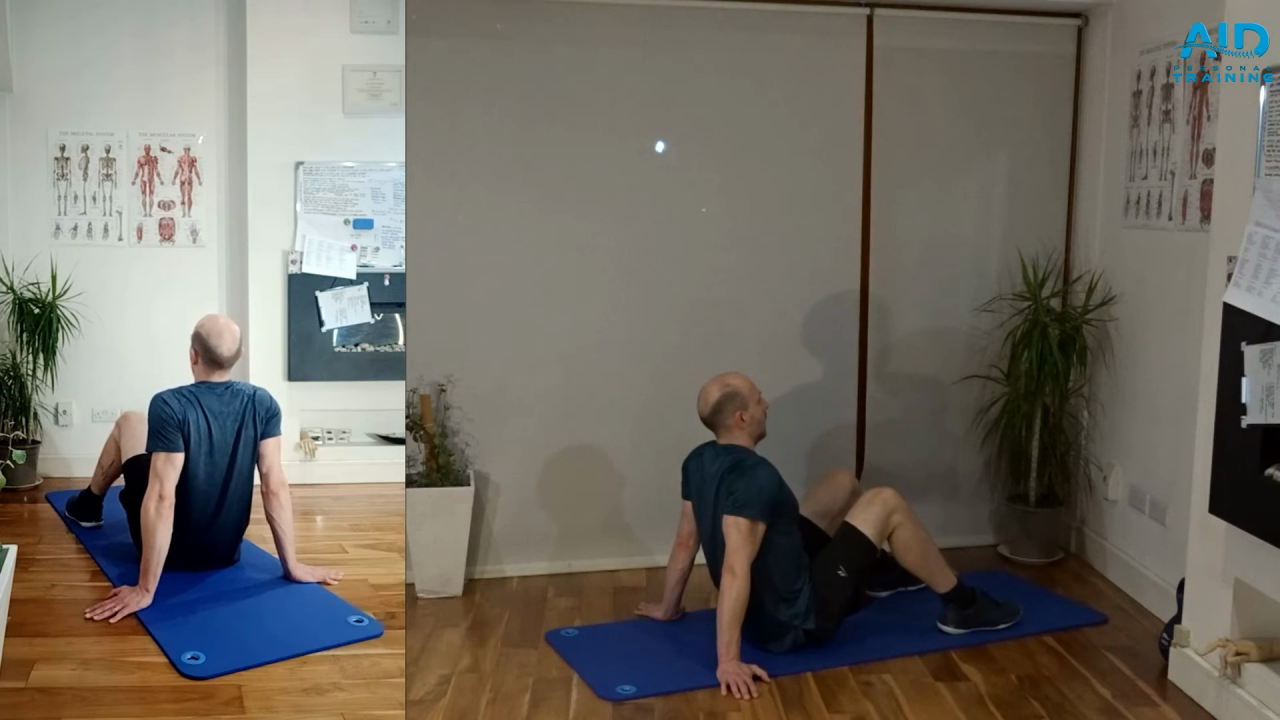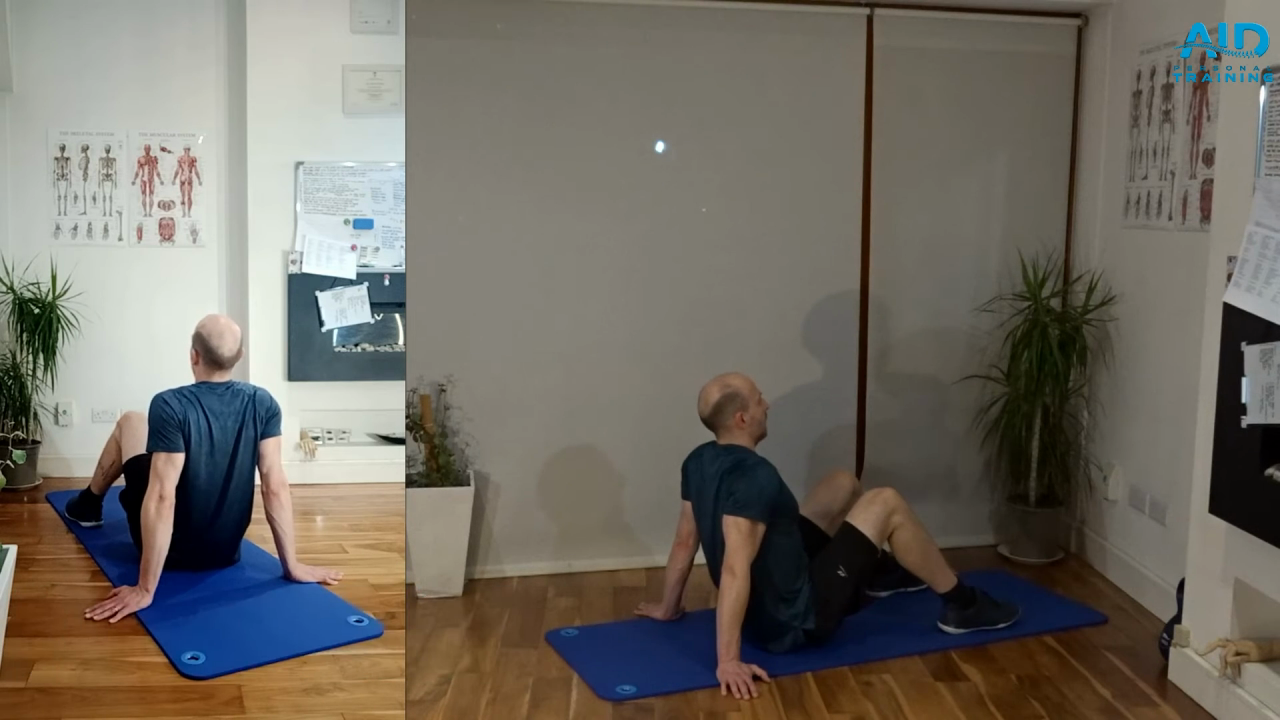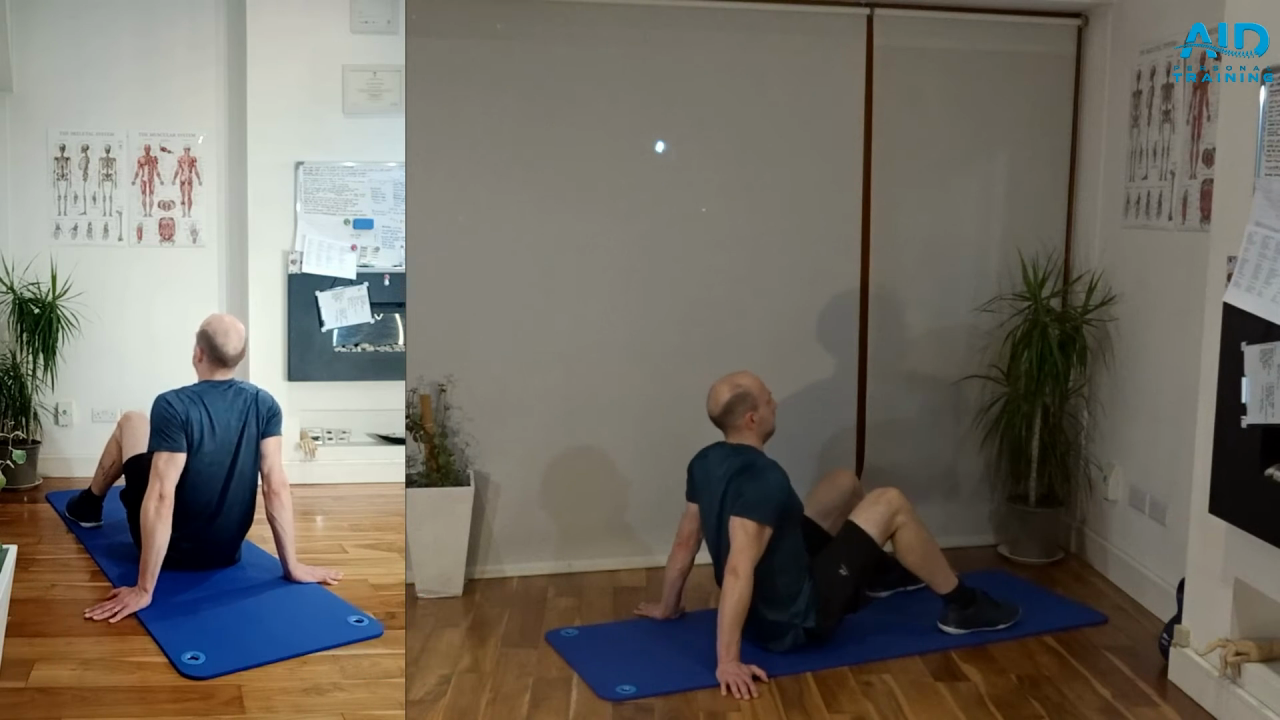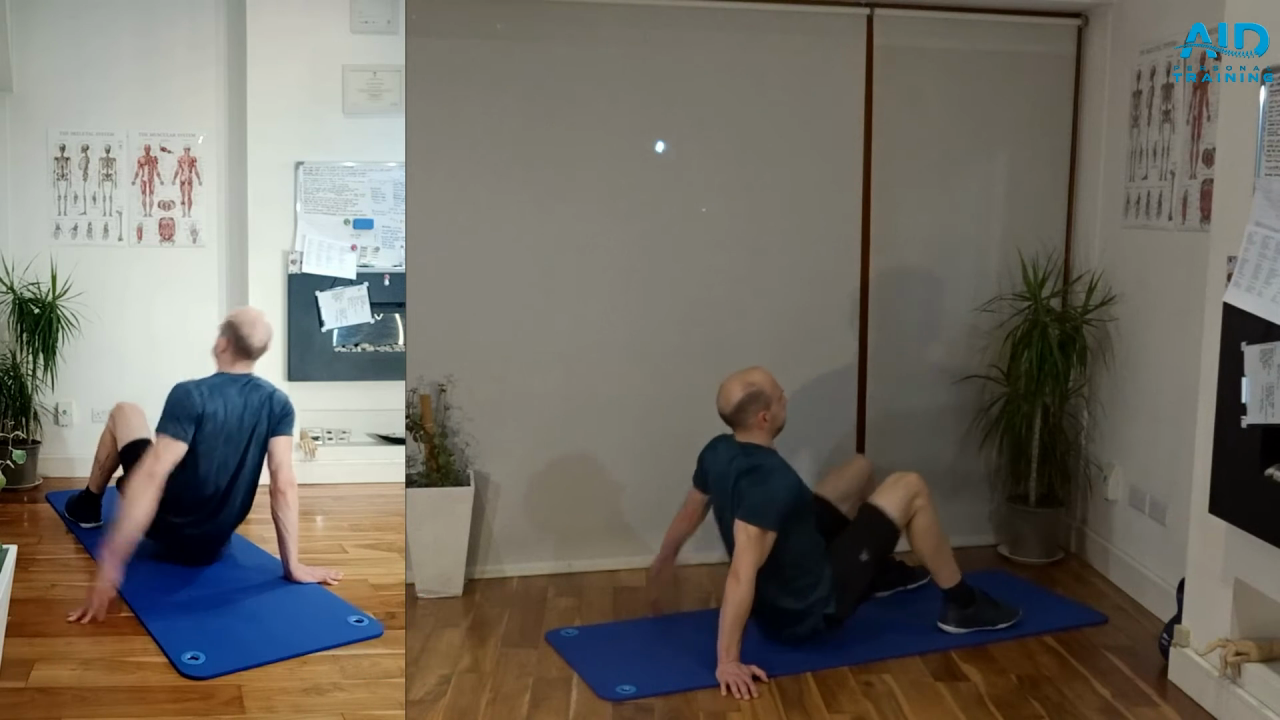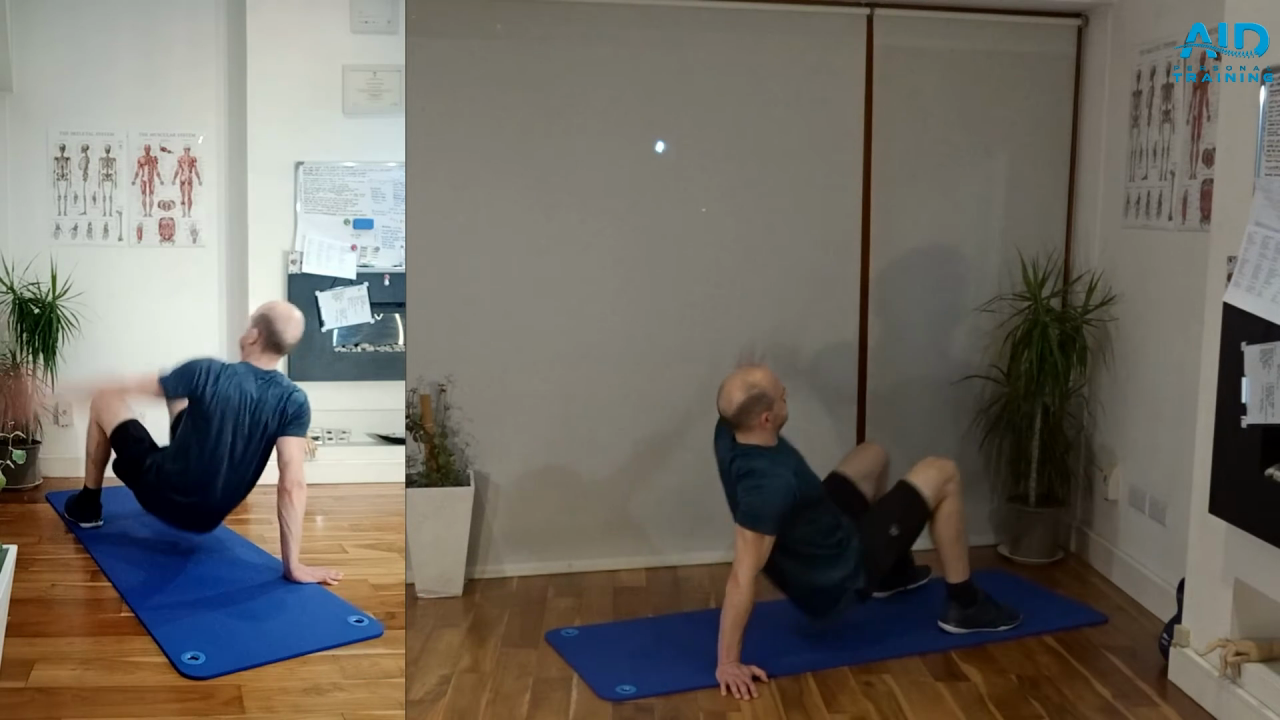
dt=0.2s
person 1, frame 1
left shoulder: (699, 462)
right shoulder: (754, 477)
left elbow: (686, 541)
right elbow: (735, 569)
left wrist: (669, 606)
right wrist: (728, 660)
left hip: (762, 604)
right hip: (794, 621)
left knee: (844, 484)
right knee: (885, 503)
left ankle: (880, 573)
right ankle: (962, 605)
person 1, frame 2
left shoulder: (699, 462)
right shoulder: (754, 477)
left elbow: (684, 541)
right elbow: (735, 569)
left wrist: (669, 606)
right wrist: (728, 661)
left hip: (762, 604)
right hip: (793, 621)
left knee: (845, 484)
right knee: (886, 503)
left ankle: (879, 572)
right ankle: (962, 605)
person 1, frame 3
left shoulder: (705, 461)
right shoulder: (762, 479)
left elbow: (686, 539)
right elbow: (738, 571)
left wrist: (667, 604)
right wrist: (728, 661)
left hip: (764, 608)
right hip: (792, 623)
left knee: (846, 483)
right knee: (890, 502)
left ankle: (879, 573)
right ankle: (962, 606)
person 1, frame 4
left shoulder: (715, 454)
right shoulder: (770, 482)
left elbow: (690, 512)
right elbow: (742, 575)
left wrist: (665, 557)
right wrist: (726, 661)
left hip: (777, 594)
right hip: (809, 607)
left knee: (858, 468)
right knee: (910, 487)
left ankle: (875, 575)
right ankle: (960, 602)
person 1, frame 5
left shoulder: (730, 431)
right shoulder: (780, 481)
right elbow: (742, 575)
right wrist: (729, 661)
left hip: (814, 558)
right hip: (840, 580)
left knee: (873, 455)
right knee: (941, 473)
left ankle: (884, 575)
right ankle: (961, 597)
person 2, frame 1
left shoulder: (169, 406)
right shoulder: (263, 404)
left elbow: (162, 499)
right elbow: (275, 487)
left wrist: (145, 589)
right wrist: (292, 565)
left hip: (171, 548)
right hip: (225, 553)
left knee: (130, 422)
left ankle: (89, 505)
person 2, frame 2
left shoulder: (170, 406)
right shoulder: (263, 404)
left elbow: (162, 499)
right elbow: (275, 487)
left wrist: (145, 589)
right wrist: (292, 565)
left hip: (172, 550)
right hip: (226, 553)
left knee: (131, 422)
left ankle: (89, 505)
person 2, frame 3
left shoulder: (174, 406)
right shoulder: (265, 405)
left elbow: (162, 499)
right elbow: (276, 488)
left wrist: (144, 589)
right wrist: (292, 566)
left hip: (172, 549)
right hip: (225, 554)
left knee: (132, 423)
left ankle: (89, 505)
person 2, frame 4
left shoulder: (191, 398)
right shoulder: (280, 405)
left elbow: (152, 478)
right elbow: (284, 488)
left wrist: (110, 563)
right wrist: (293, 567)
left hip: (169, 533)
right hip: (215, 544)
left knee: (125, 414)
left ankle: (88, 506)
person 2, frame 5
left shoulder: (209, 375)
right shoulder: (296, 403)
left elbow: (125, 389)
right elbow: (292, 487)
right wrist: (294, 566)
left hip: (166, 496)
right hip: (209, 518)
left knee: (105, 400)
left ankle: (89, 504)
